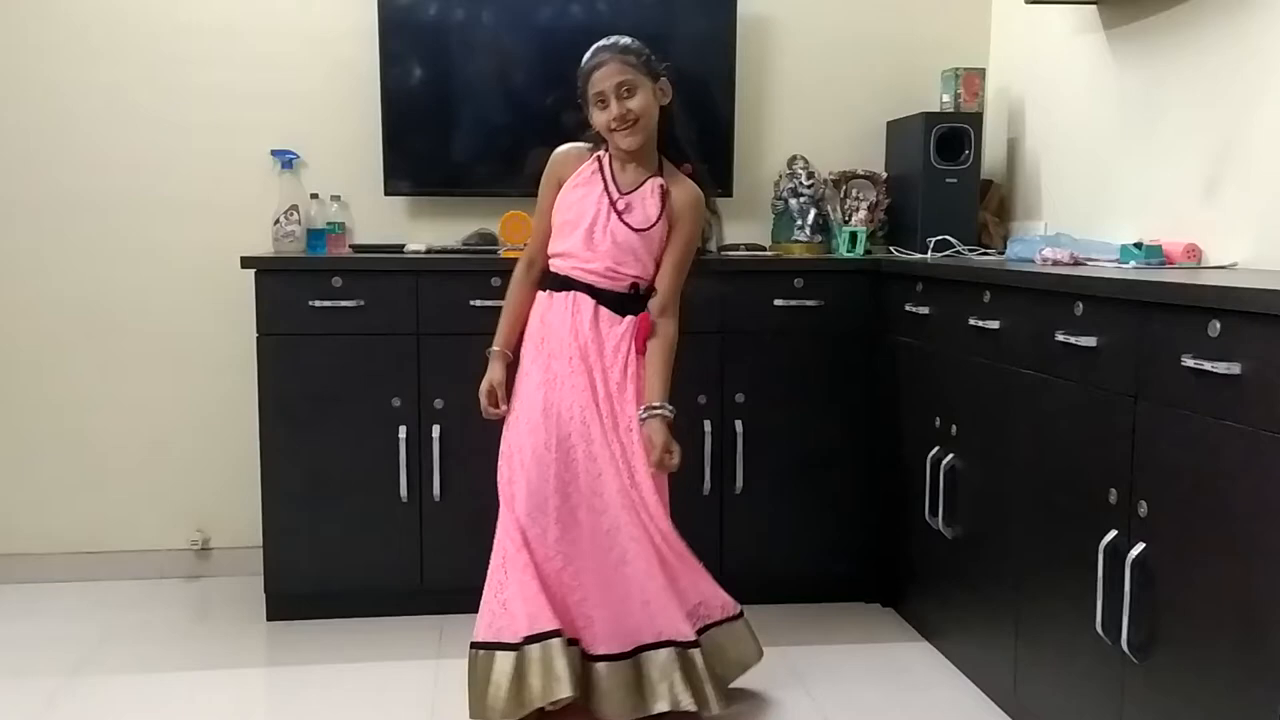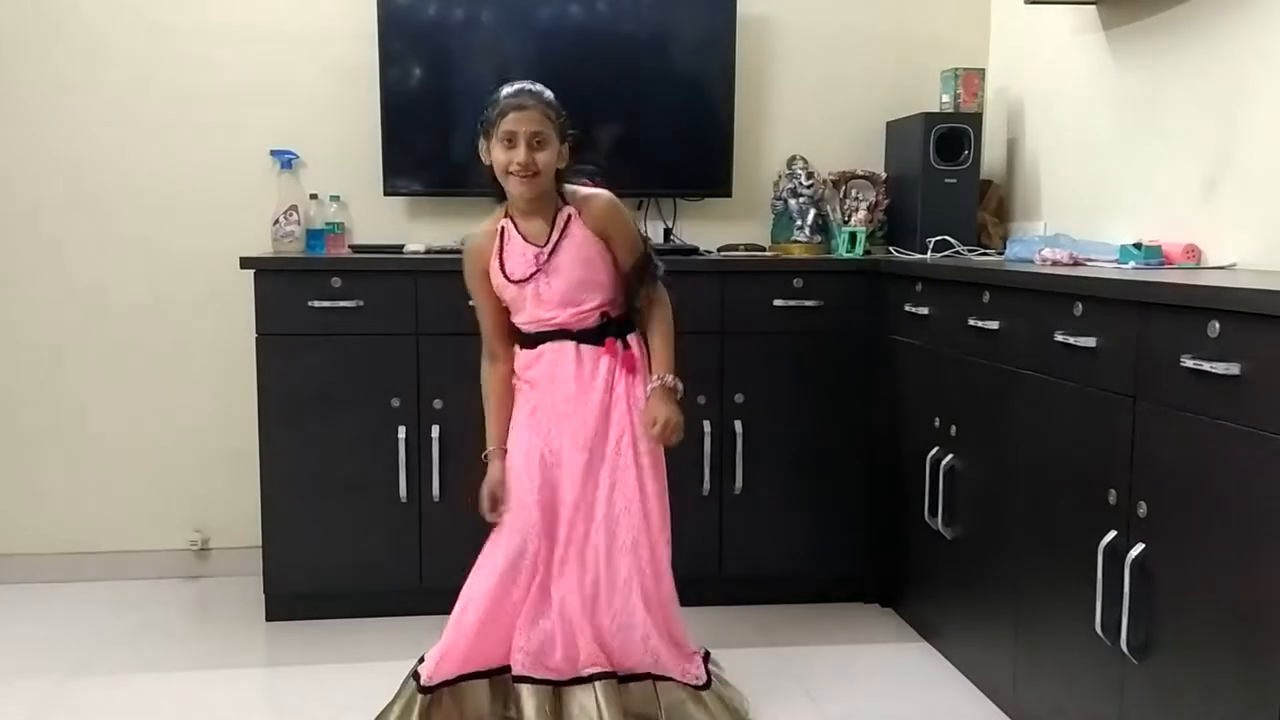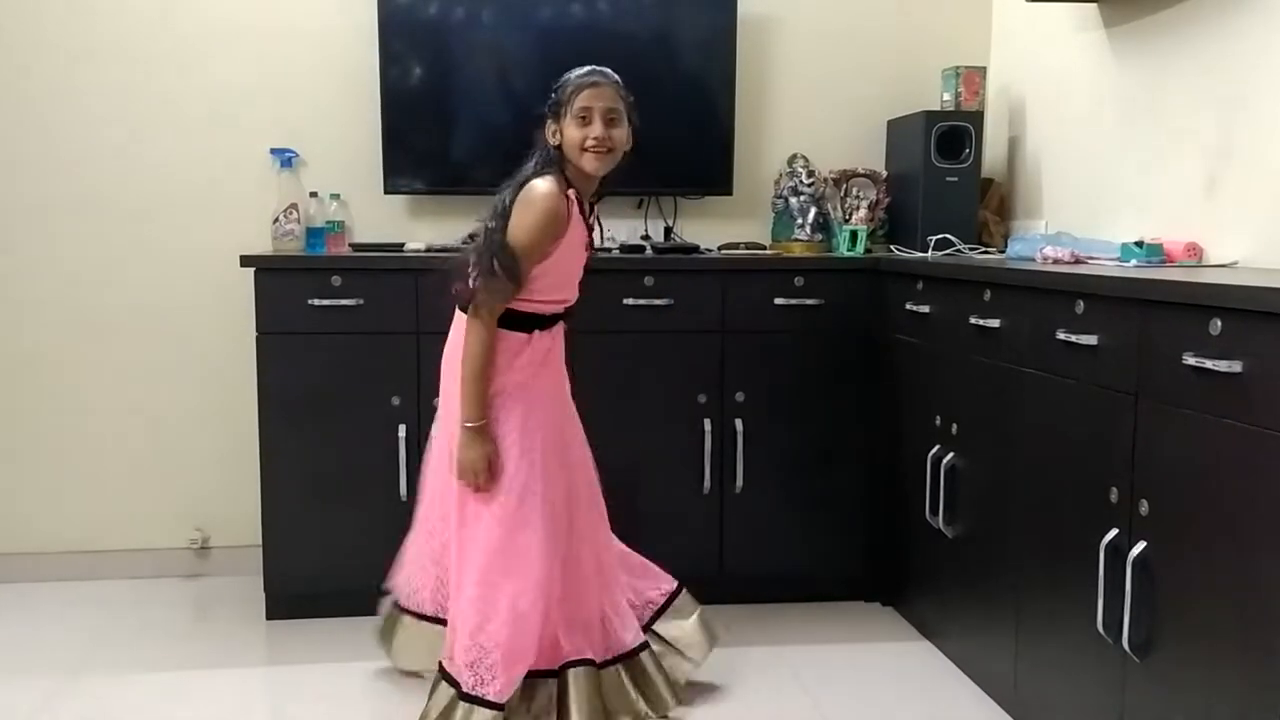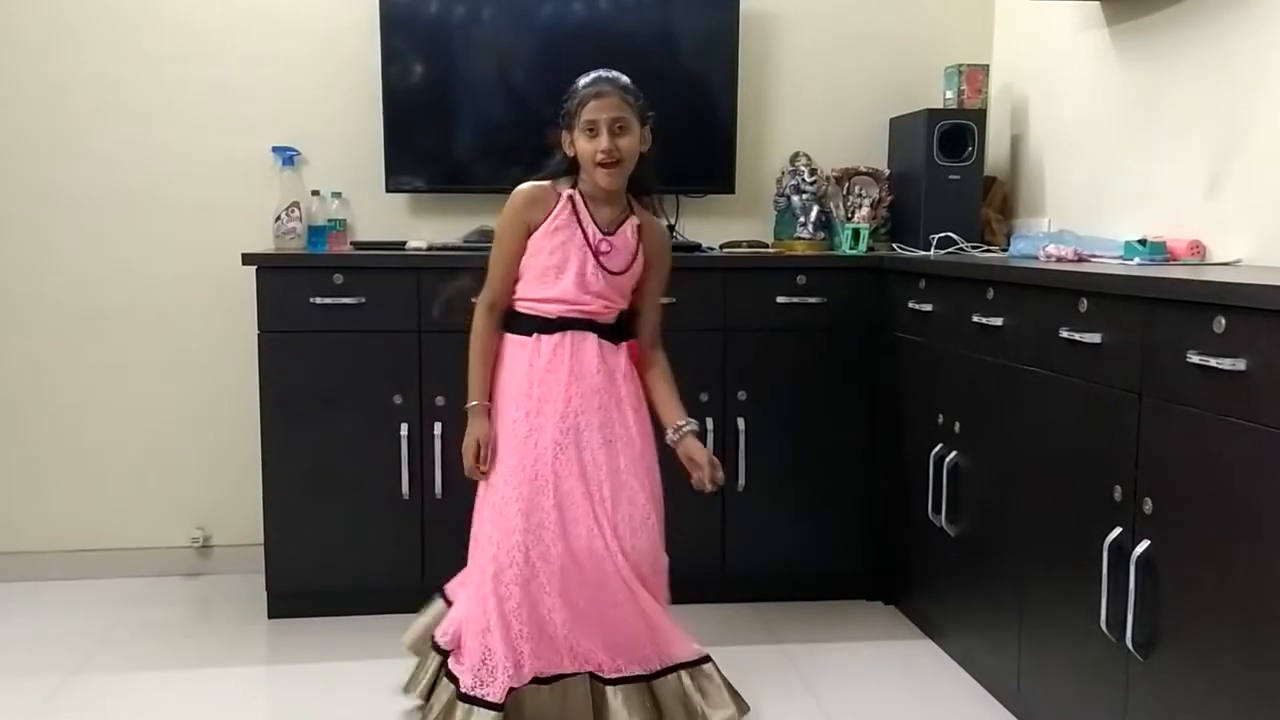
dt=0.5s
person 1, frame 1
left shoulder: (682, 198)
right shoulder: (567, 164)
left elbow: (664, 314)
right elbow: (531, 265)
left wrist: (656, 412)
right wrist: (500, 355)
left hip: (621, 360)
right hip: (551, 352)
left knee: (625, 518)
right knee: (541, 512)
person 1, frame 2
left shoulder: (599, 209)
right shoulder: (484, 246)
left elbow: (653, 296)
right elbow: (497, 354)
left wrist: (663, 390)
right wrist: (497, 453)
left hip: (612, 392)
right hip: (538, 403)
left knee: (619, 555)
right knee: (522, 552)
person 1, frame 3
left shoulder: (576, 201)
right shoulder: (544, 198)
right elbow: (482, 312)
right wrist: (472, 426)
left hip: (533, 366)
right hip: (496, 374)
left knee: (557, 517)
right knee: (513, 535)
person 1, frame 4
left shoulder: (651, 233)
right shoulder: (534, 201)
left elbow: (646, 344)
right elbow: (490, 308)
left wrist: (681, 432)
right wrist: (479, 411)
left hip: (610, 393)
right hip: (533, 385)
left knee: (625, 542)
right knee: (520, 542)
